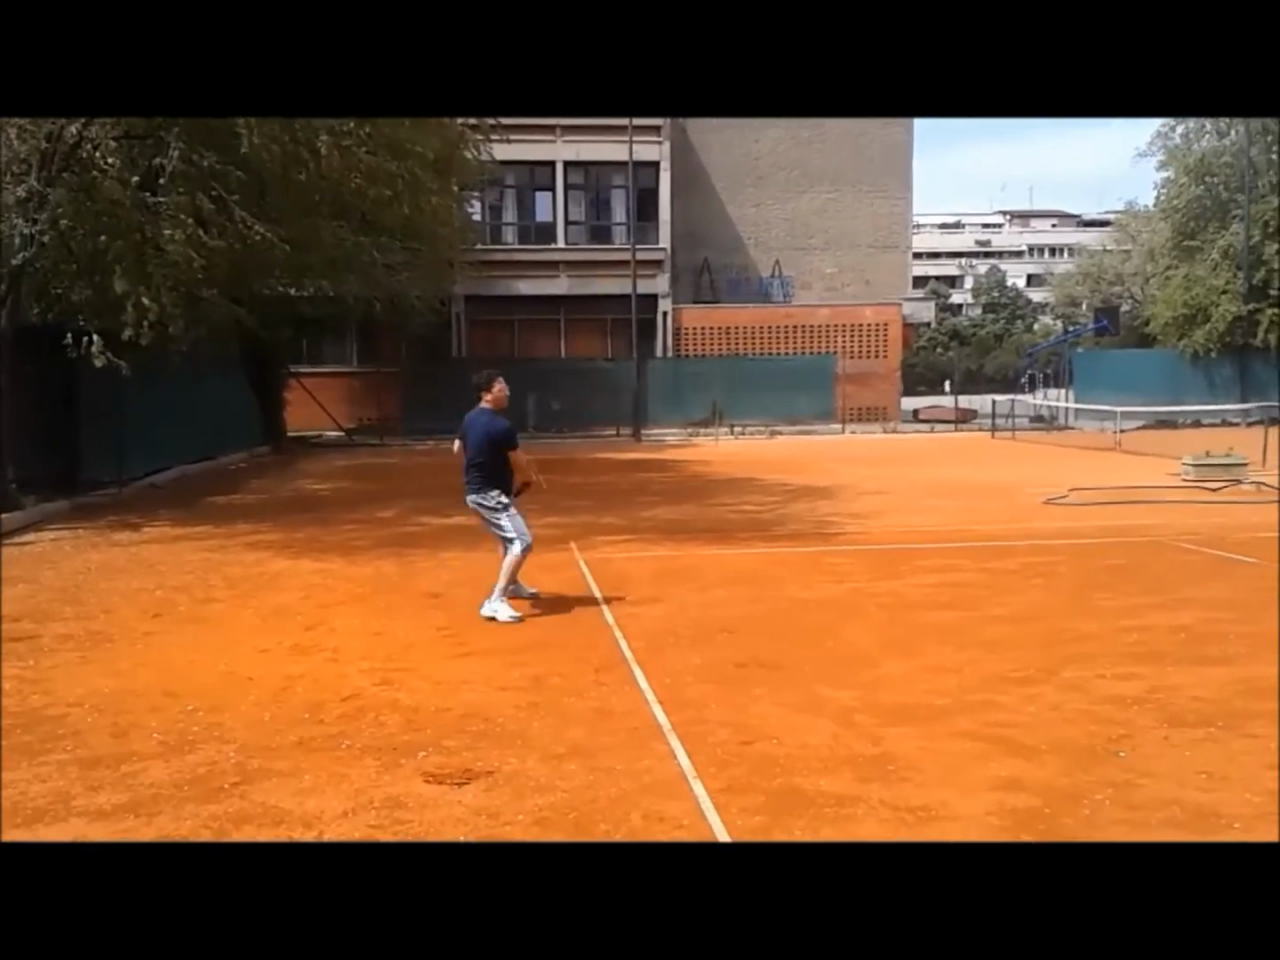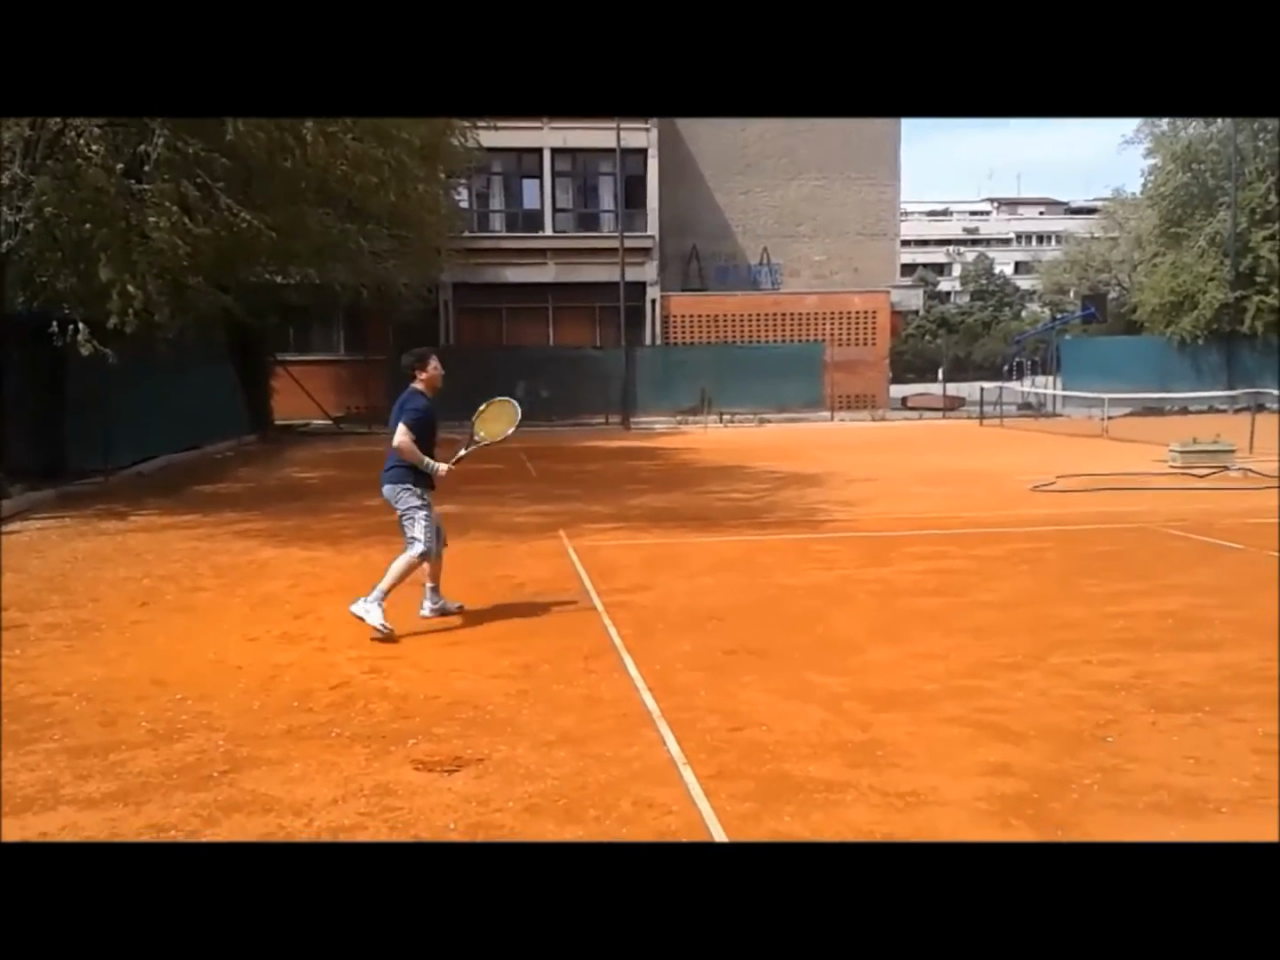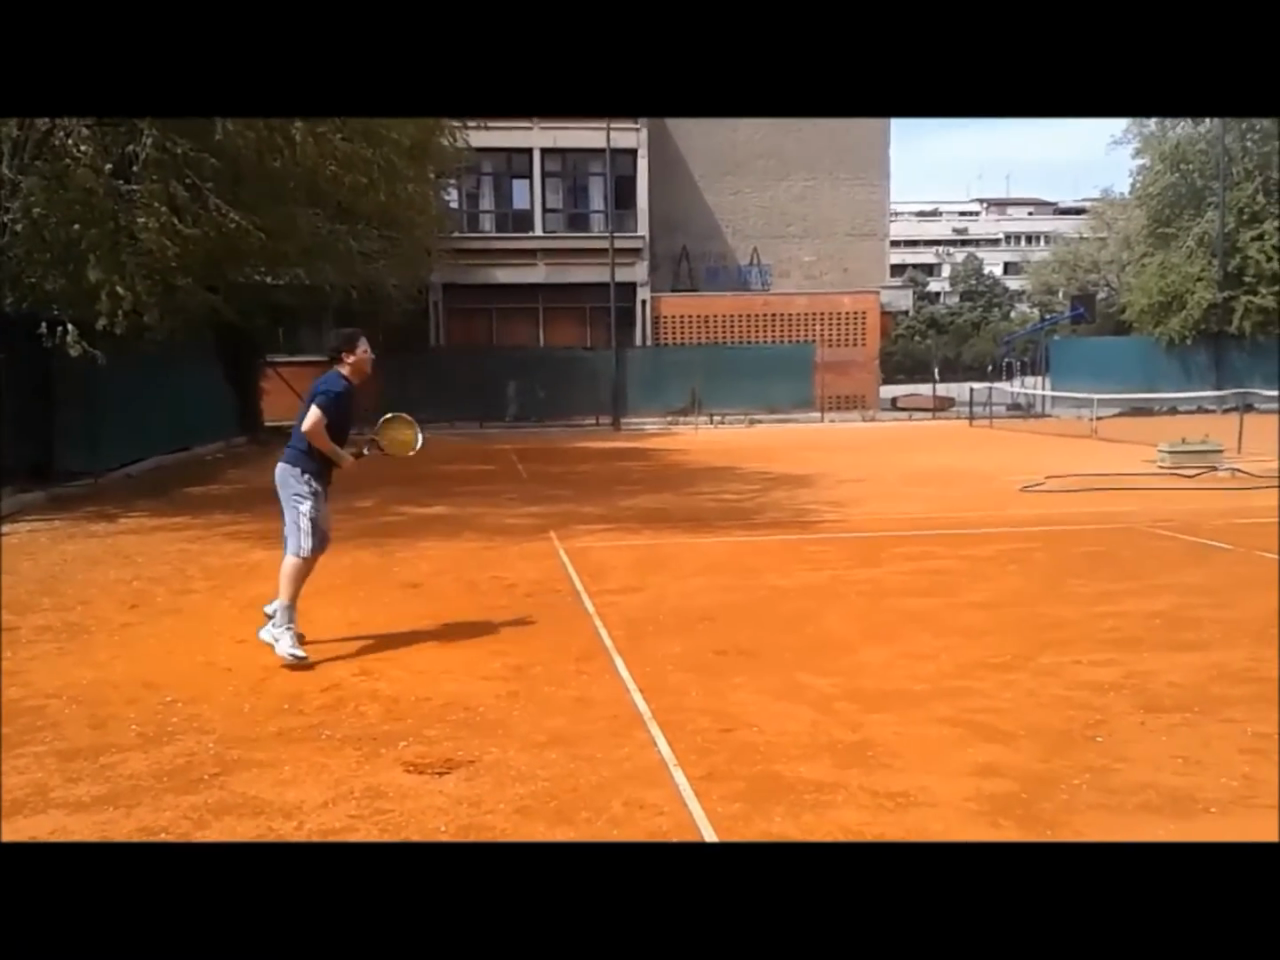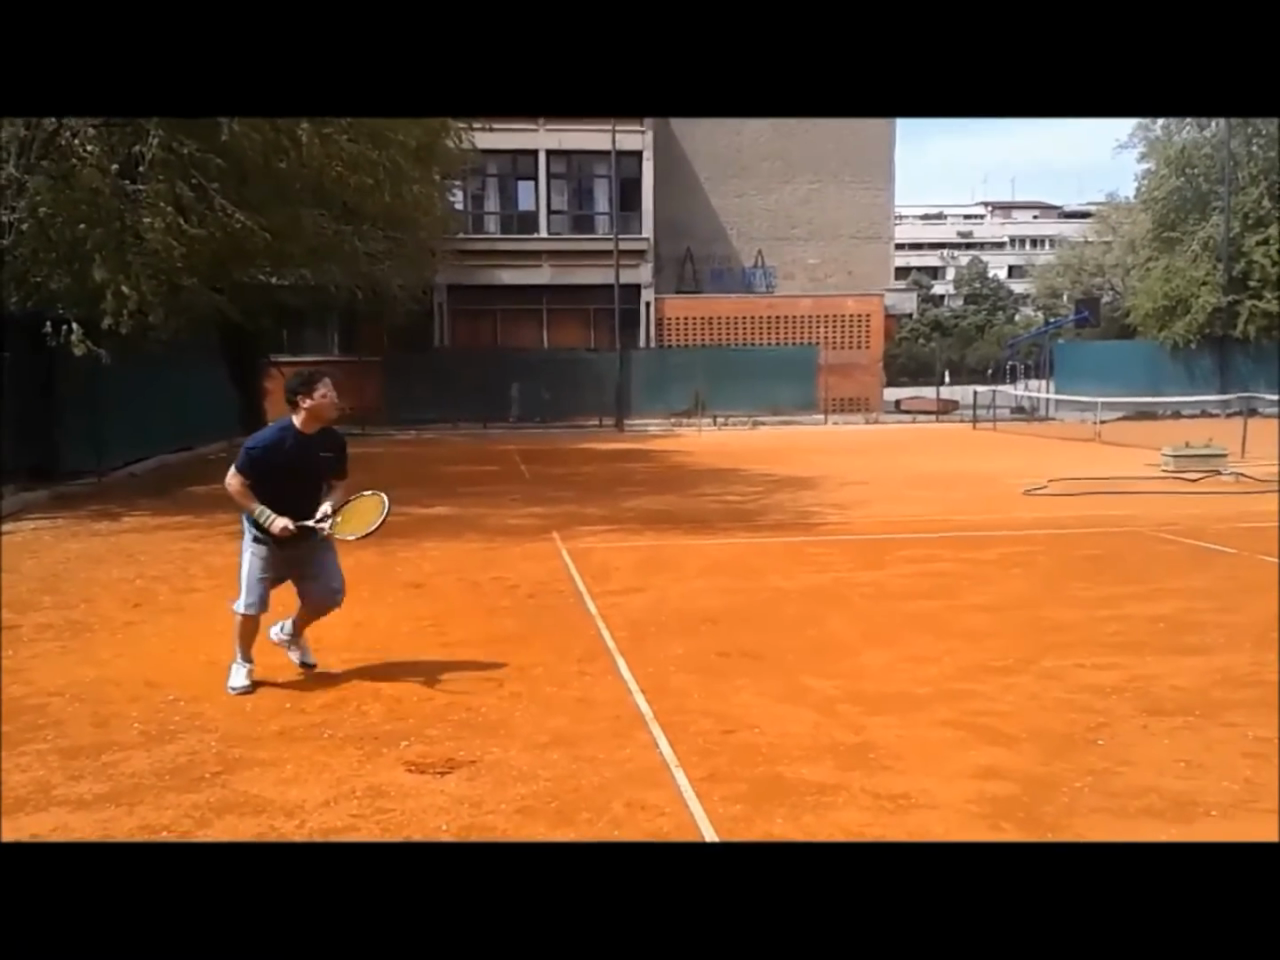
dt=0.5s
person 1, frame 1
left shoulder: (470, 419)
right shoulder: (502, 426)
left elbow: (458, 449)
right elbow: (521, 467)
right wrist: (525, 478)
left hip: (477, 491)
right hip: (491, 494)
left knee: (513, 539)
right knee: (521, 543)
left ankle: (512, 585)
right ankle: (495, 602)
person 1, frame 2
left shoulder: (409, 400)
right shoulder: (419, 404)
right elbow: (400, 443)
right wrist: (433, 466)
left hip: (400, 483)
right hip: (408, 484)
left knee: (435, 541)
right knee: (421, 548)
left ankle: (433, 600)
right ankle: (371, 602)
person 1, frame 3
left shoulder: (339, 386)
right shoulder: (337, 388)
right elbow: (310, 427)
right wrist: (339, 455)
left hip: (310, 474)
right hip: (301, 472)
left knee: (315, 546)
right knee: (302, 548)
left ankle: (279, 610)
right ankle: (280, 625)
person 1, frame 4
left shoulder: (334, 441)
right shoulder: (267, 442)
left elbow: (336, 485)
right elbow: (233, 484)
left wrist: (328, 505)
right wrist: (269, 518)
left hip: (309, 532)
right hip: (265, 533)
left knee: (330, 595)
right knee: (250, 606)
left ankle: (290, 632)
right ankle: (242, 664)
